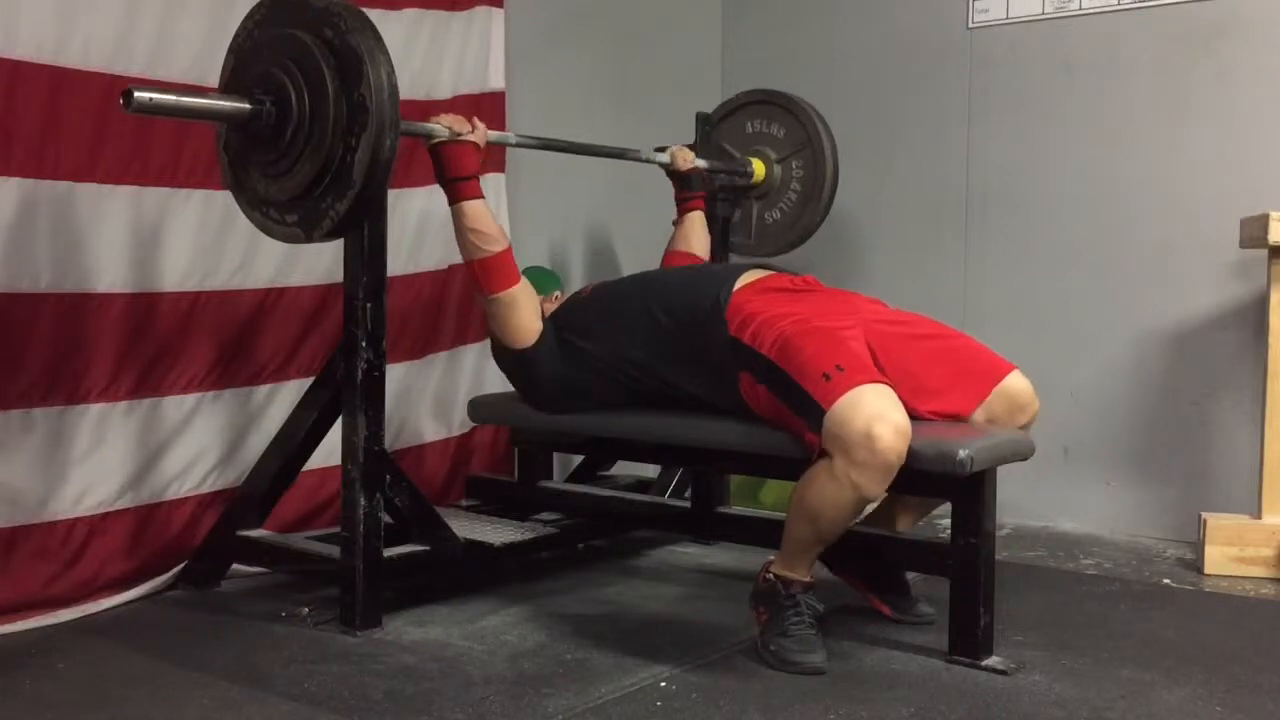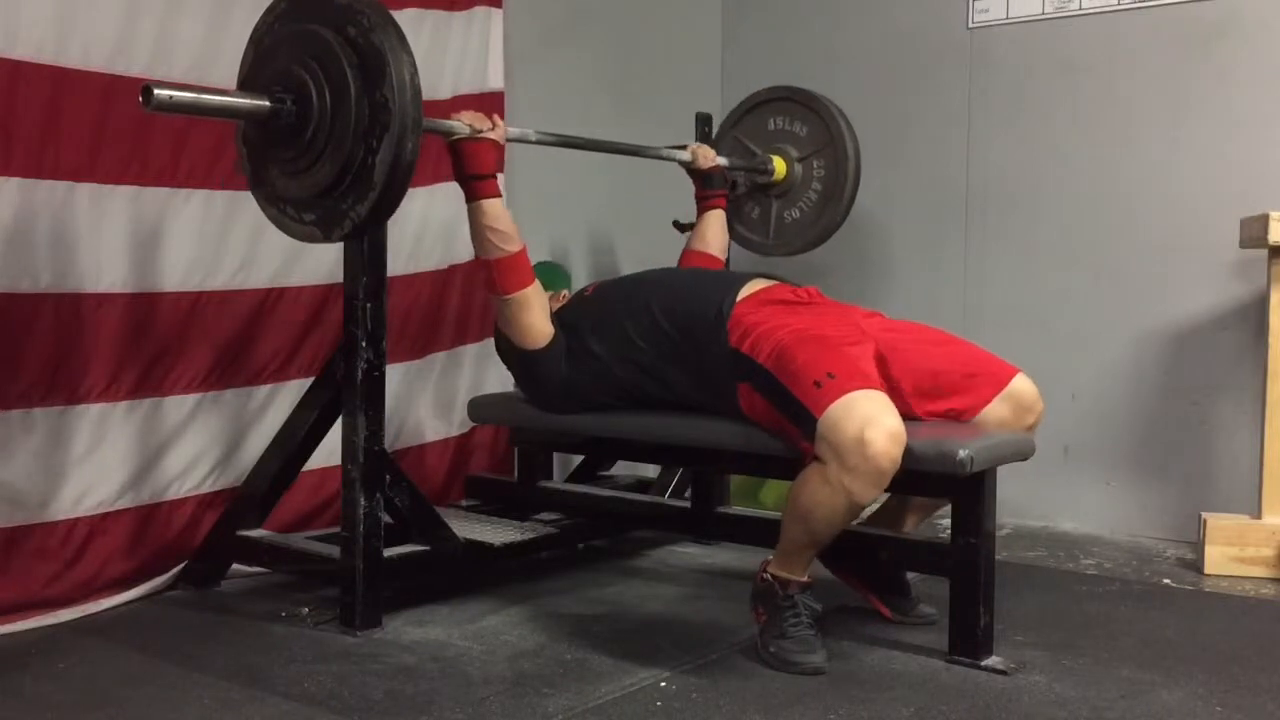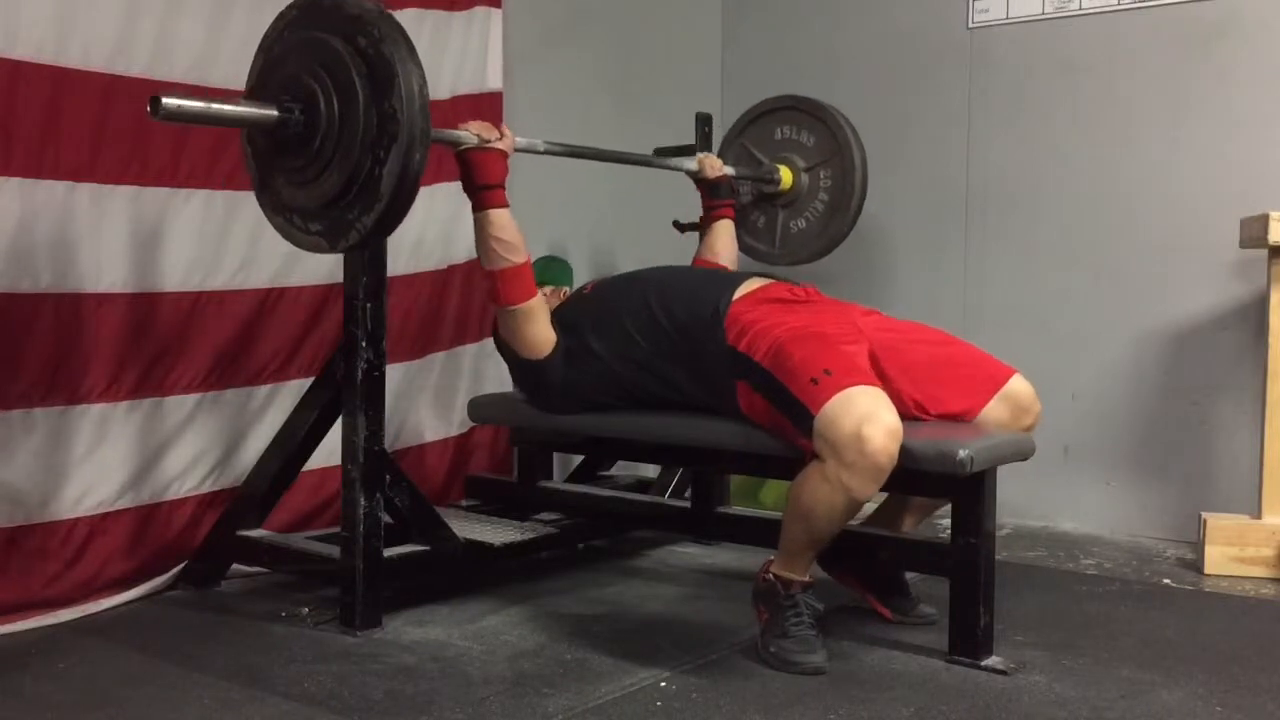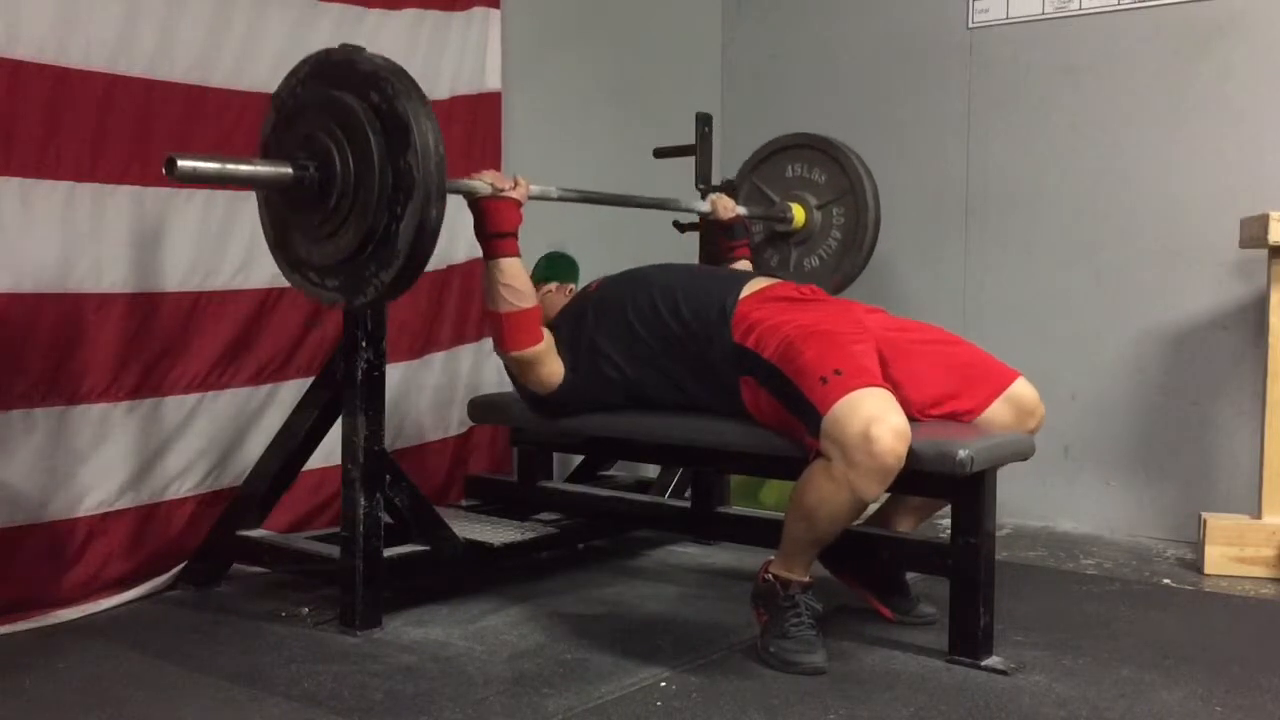
dt=0.3s
person 1, frame 1
left shoulder: (612, 324)
right shoulder: (554, 370)
left elbow: (689, 272)
right elbow: (497, 280)
left wrist: (690, 189)
right wrist: (459, 174)
left knee: (1012, 405)
right knee: (878, 437)
left ankle: (870, 550)
right ankle: (785, 586)
person 1, frame 2
left shoulder: (618, 319)
right shoulder: (560, 367)
left elbow: (704, 269)
right elbow: (507, 277)
left wrist: (710, 187)
right wrist: (478, 172)
left knee: (1016, 407)
right knee: (873, 442)
left ankle: (871, 552)
right ankle: (783, 586)
person 1, frame 3
left shoulder: (626, 322)
right shoulder: (557, 367)
left elbow: (713, 278)
right elbow: (510, 287)
left wrist: (719, 197)
right wrist: (486, 183)
left knee: (1014, 407)
right knee: (870, 438)
left ankle: (870, 552)
right ankle: (785, 585)
person 1, frame 4
left shoulder: (614, 315)
right shoulder: (563, 356)
right elbow: (520, 348)
left wrist: (732, 234)
right wrist: (499, 229)
left knee: (1017, 411)
right knee: (876, 440)
left ankle: (869, 554)
right ankle: (784, 586)
